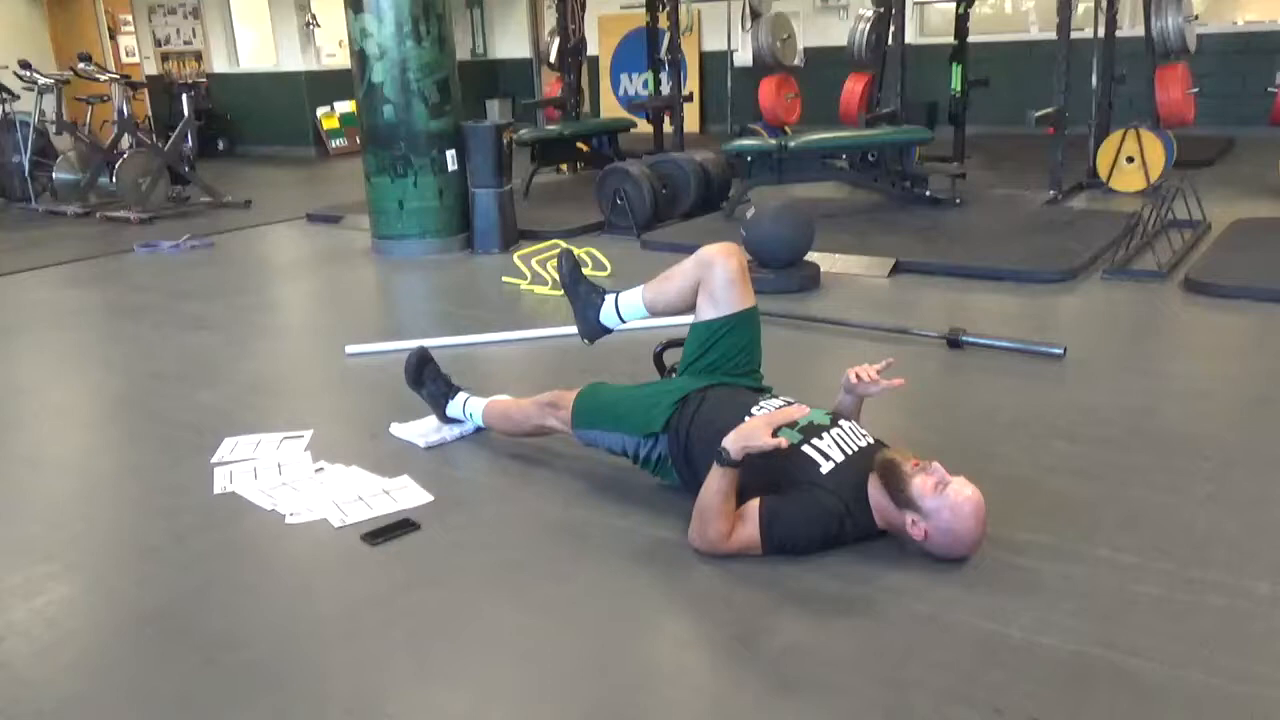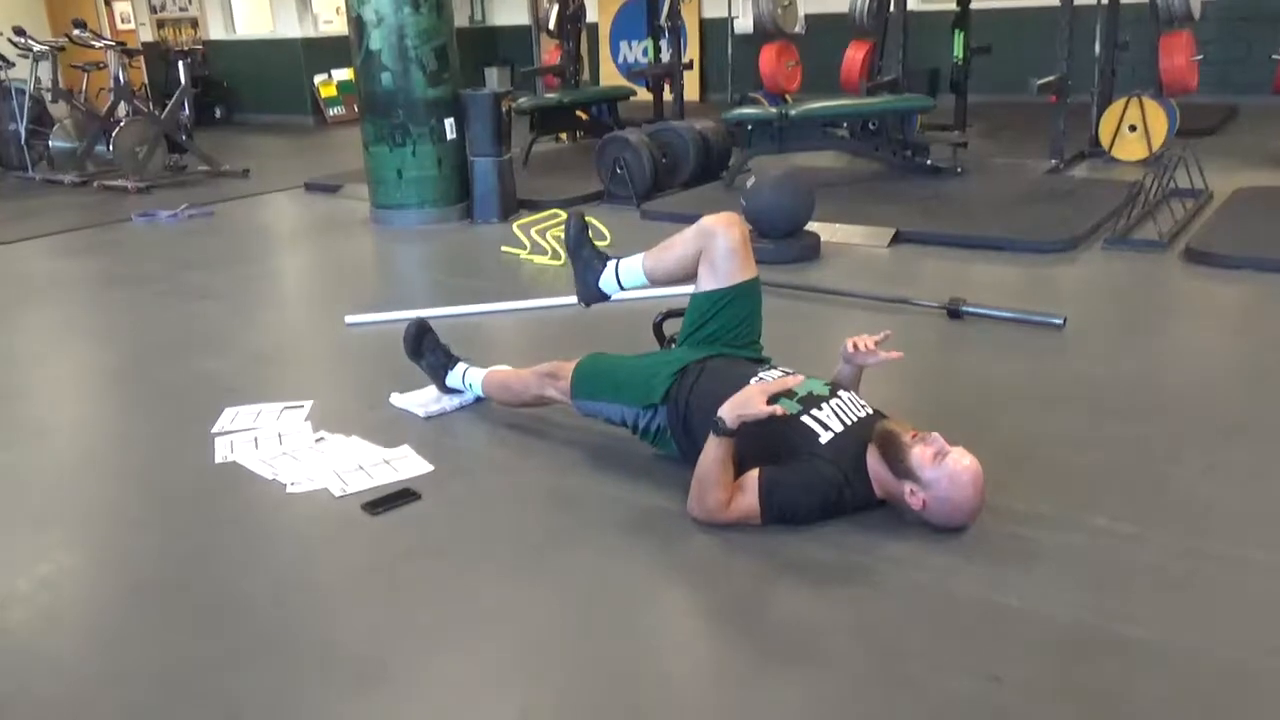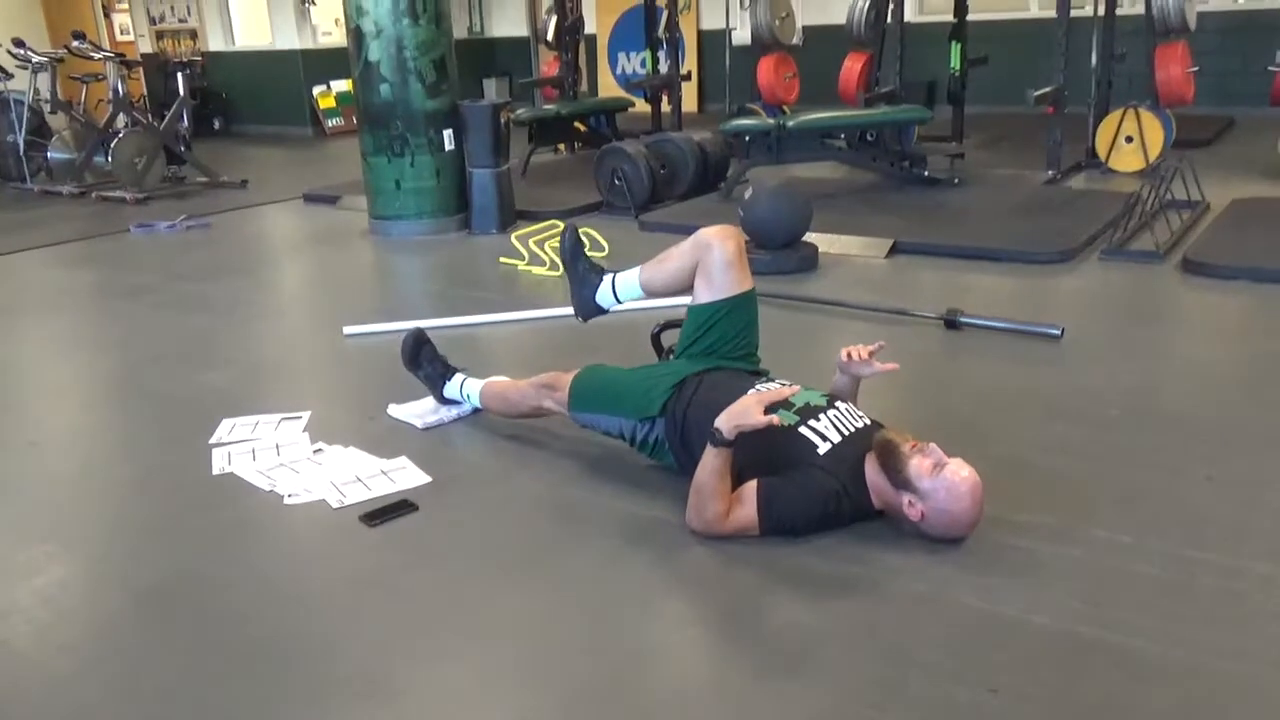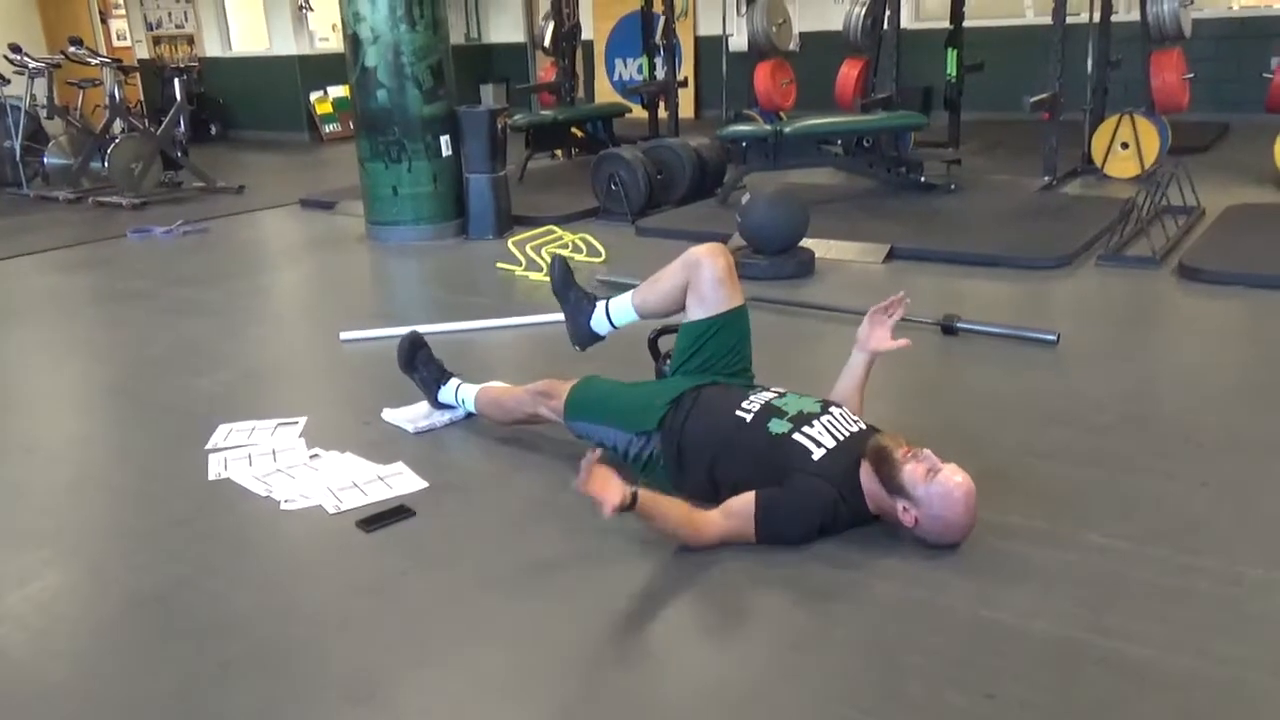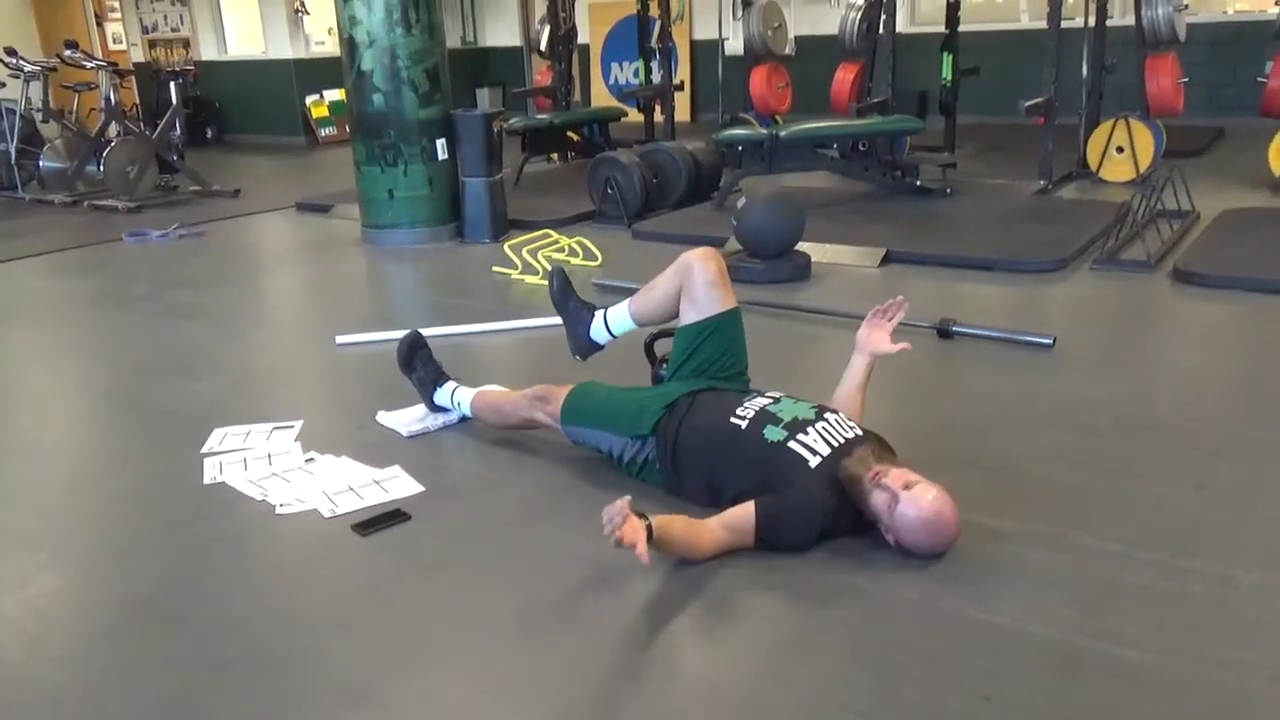
dt=0.4s
person 1, frame 1
left shoulder: (827, 515)
right shoulder: (882, 467)
left elbow: (709, 536)
left wrist: (733, 449)
right wrist: (852, 394)
left hip: (679, 423)
right hip: (735, 390)
left knee: (553, 407)
right knee: (722, 259)
left ankle: (459, 405)
right ankle: (604, 311)
person 1, frame 2
left shoulder: (826, 487)
right shoulder: (882, 438)
left elbow: (708, 508)
left wrist: (728, 420)
right wrist: (851, 366)
left hip: (679, 395)
right hip: (735, 364)
left knee: (551, 378)
right knee: (723, 230)
left ankle: (459, 376)
right ankle: (605, 276)
person 1, frame 3
left shoulder: (824, 497)
right shoulder: (880, 448)
left elbow: (707, 519)
left wrist: (724, 430)
right wrist: (847, 376)
left hip: (678, 407)
right hip: (732, 376)
left knee: (550, 389)
right knee: (720, 242)
left ankle: (456, 387)
right ankle: (601, 291)
person 1, frame 4
left shoulder: (818, 502)
right shoulder: (878, 454)
left elbow: (707, 526)
left wrist: (627, 498)
right wrist: (863, 354)
left hip: (672, 425)
right hip: (727, 392)
left knee: (546, 397)
right knee: (708, 260)
left ankle: (452, 393)
right ankle: (596, 318)
person 1, frame 5
left shoulder: (812, 510)
right shoulder: (875, 458)
left elbow: (708, 536)
left wrist: (647, 527)
right wrist: (865, 355)
left hip: (666, 432)
right hip: (722, 396)
left knee: (543, 402)
right knee: (701, 265)
left ankle: (450, 397)
right ankle: (595, 329)
